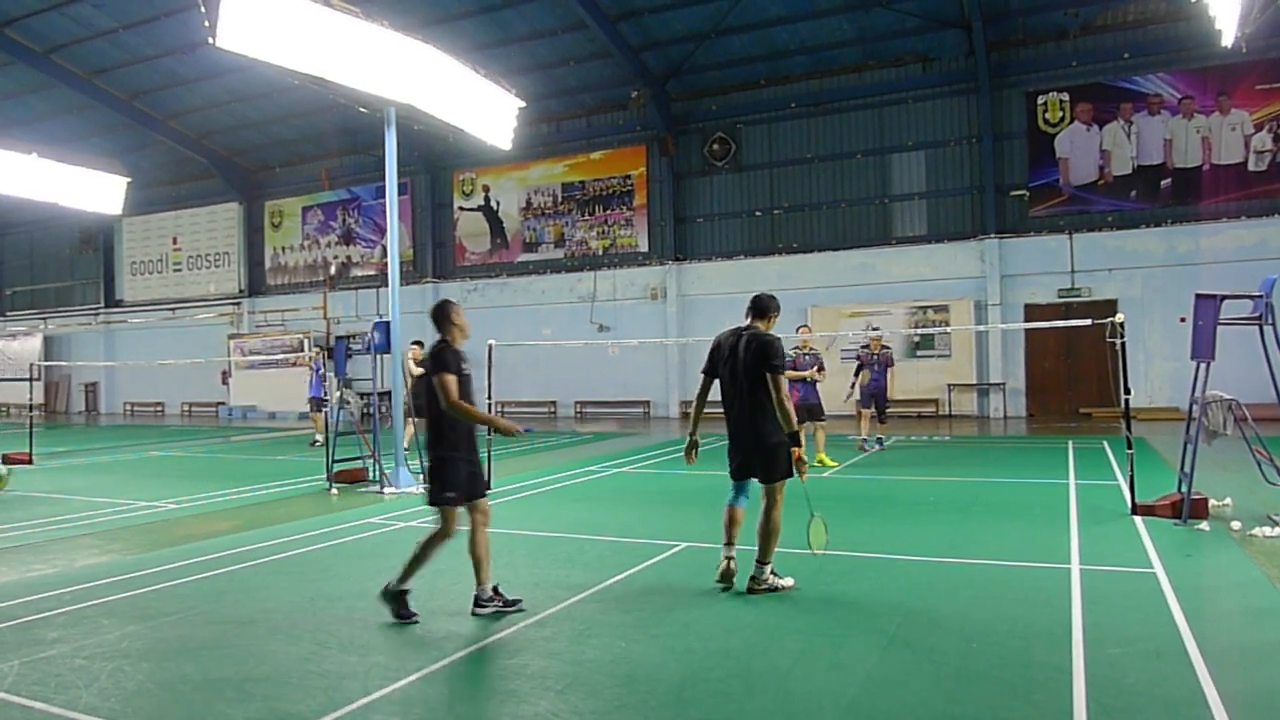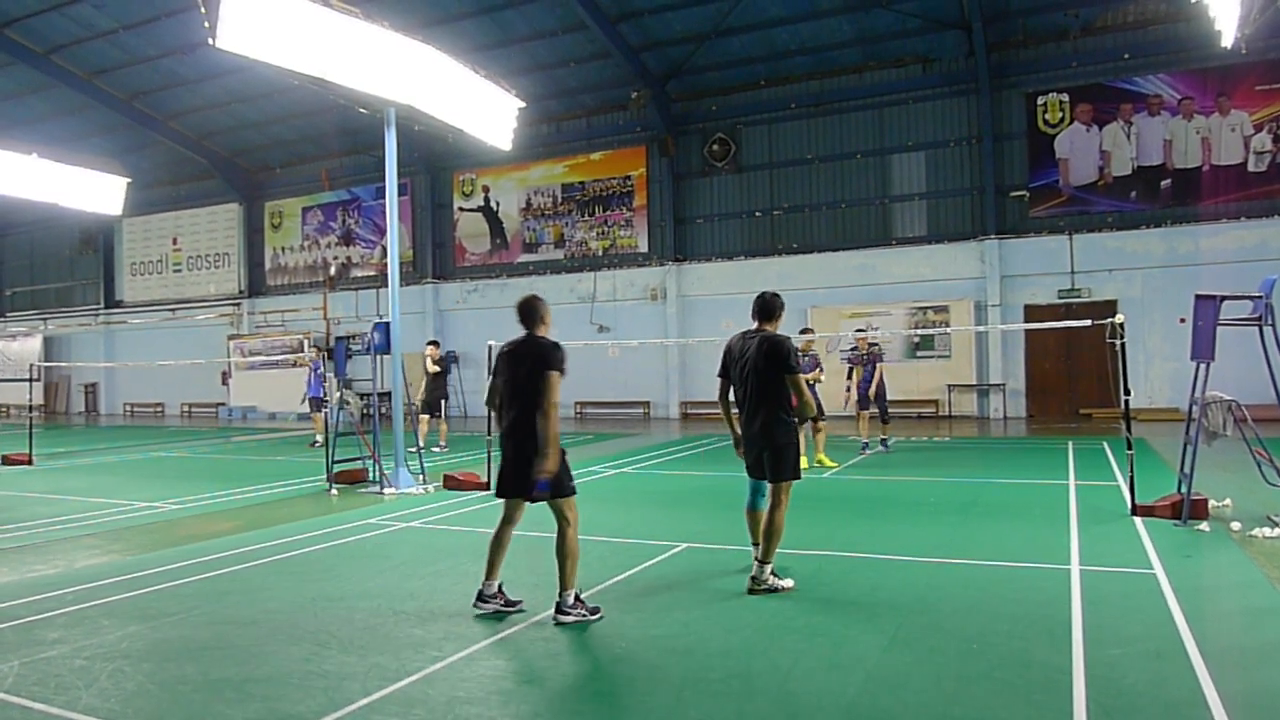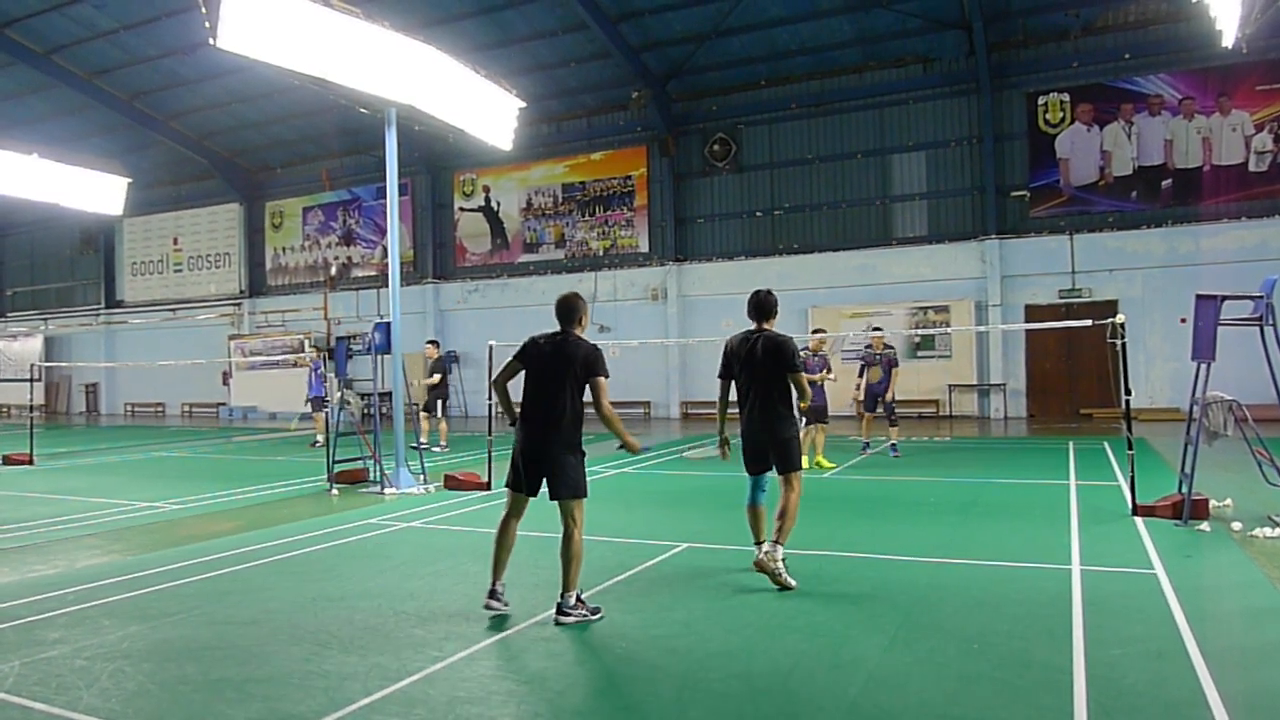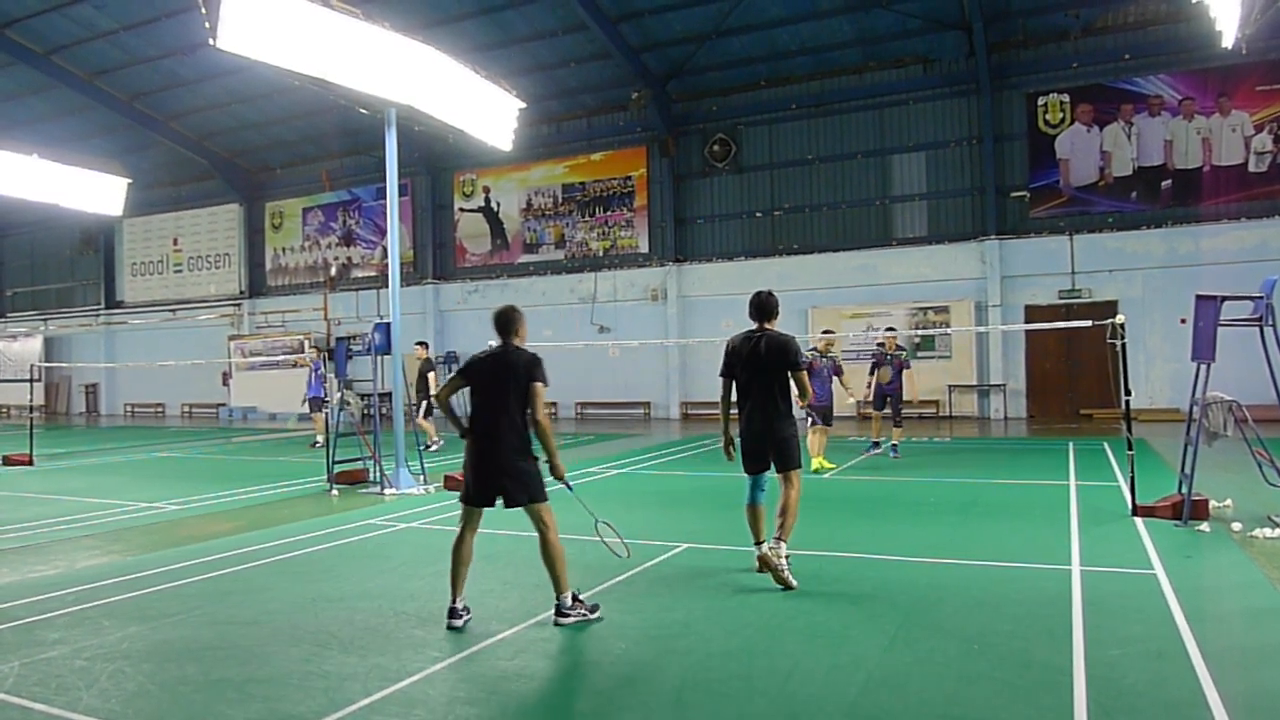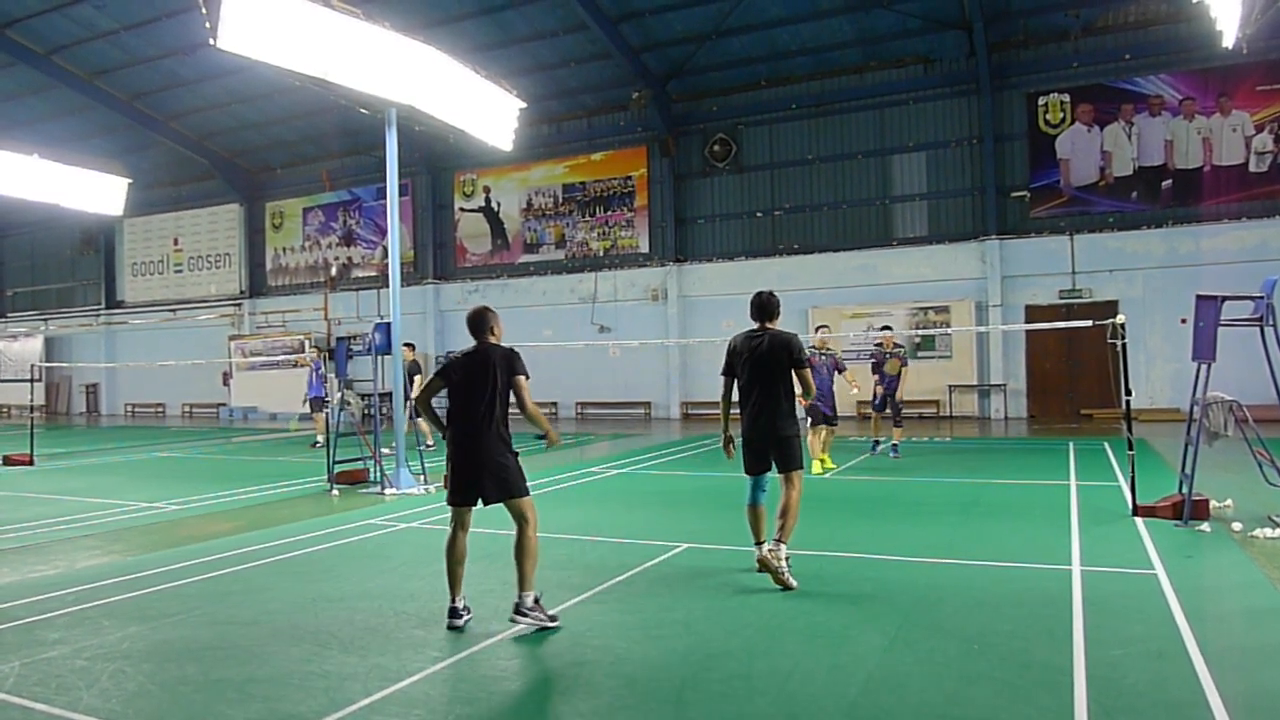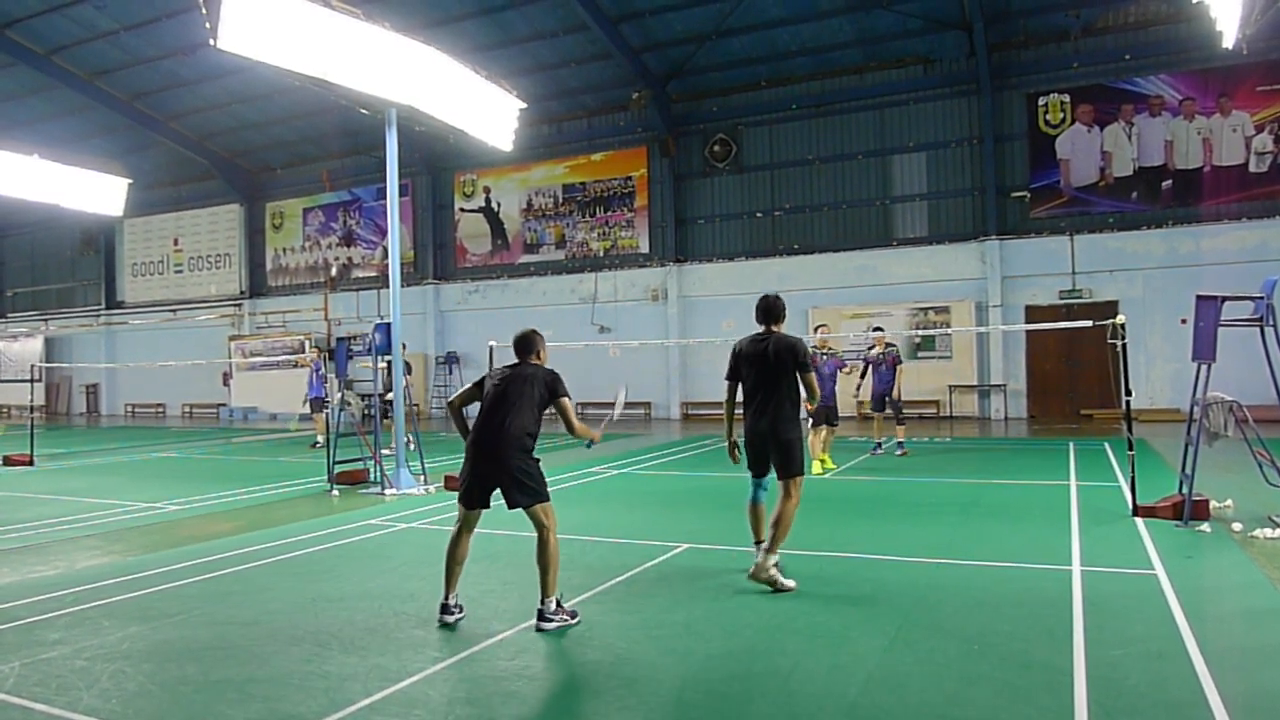
dt=0.5s
person 1, frame 1
left shoulder: (454, 354)
right shoulder: (443, 353)
right elbow: (451, 404)
right wrist: (495, 423)
left hip: (465, 451)
right hip: (448, 454)
left knee: (481, 518)
right knee: (448, 528)
left ankle: (486, 595)
right ankle: (397, 589)
person 1, frame 2
left shoulder: (507, 351)
right shoulder: (550, 350)
left elbow: (493, 399)
right elbow: (549, 405)
right wrist: (551, 452)
left hip: (510, 447)
right hip: (539, 448)
left knee: (509, 518)
right knee: (568, 521)
left ankle: (489, 591)
right ankle: (568, 602)
person 1, frame 3
left shoulder: (535, 344)
right shoulder: (589, 353)
left elbow: (498, 382)
right elbow: (603, 408)
left wrist: (514, 419)
right wrist: (626, 439)
left hip: (528, 442)
right hip: (564, 447)
left knee: (512, 514)
right knee: (573, 524)
left ankle: (496, 589)
right ankle: (569, 603)
person 1, frame 4
left shoulder: (478, 361)
right shoulder: (530, 362)
left elbow: (441, 397)
right elbow: (538, 416)
left wrist: (464, 431)
right wrist: (554, 458)
left hip: (479, 456)
right hip: (515, 456)
left knee: (467, 528)
right knee: (547, 527)
left ankle: (457, 606)
right ankle: (566, 604)
person 1, frame 5
left shoulder: (456, 362)
right shoulder: (508, 357)
left elbow: (422, 398)
right elbow: (526, 406)
left wrist: (445, 431)
right wrist: (549, 430)
left hip: (459, 453)
right hip: (494, 452)
left knee: (459, 528)
right knee: (527, 521)
left ankle: (457, 606)
right ankle: (526, 602)
person 1, frame 6
left shoulder: (496, 374)
right shoulder: (549, 377)
left elbow: (454, 404)
right elbow: (573, 427)
right wrist: (593, 435)
left hip: (478, 454)
right hip: (514, 456)
left knee: (464, 527)
right knee: (547, 528)
left ankle: (449, 603)
right ankle: (549, 608)
person 2, frame 1
left shoulder: (721, 341)
right shoulder: (769, 343)
left elbow: (703, 392)
right elbow: (781, 398)
left wrist: (693, 434)
right wrist: (796, 443)
left hip: (737, 434)
right hip: (769, 435)
left knee: (739, 491)
right knee: (773, 500)
left ankle: (728, 558)
right ankle: (762, 575)
person 2, frame 2
left shoulder: (733, 344)
right shoulder: (780, 344)
left elbow: (722, 396)
right elbow: (801, 395)
left wrist: (734, 432)
right wrist: (814, 419)
left hip: (750, 432)
right hip: (779, 432)
left knee: (756, 489)
right knee: (778, 499)
left ankle: (760, 553)
right ankle: (761, 575)
person 2, frame 3
left shoulder: (733, 345)
right shoulder: (783, 344)
left elbow: (723, 395)
right elbow: (803, 392)
left wrist: (721, 432)
right wrist: (804, 401)
left hip: (750, 429)
right hip: (781, 427)
left knee: (757, 486)
right knee: (791, 488)
left ankle: (762, 551)
right ankle: (773, 552)
person 2, frame 4
left shoulder: (734, 344)
right shoulder: (786, 343)
left elbow: (725, 393)
right elbow: (805, 391)
left wrist: (726, 432)
right wrist: (804, 400)
left hip: (749, 428)
right hip: (780, 426)
left knee: (755, 486)
right knee: (791, 485)
left ankle: (761, 550)
right ankle: (777, 548)
person 2, frame 5
left shoulder: (736, 343)
right shoulder: (788, 341)
left elbow: (726, 392)
right elbow: (809, 389)
left wrist: (725, 429)
right wrist: (806, 397)
left hip: (751, 428)
right hip: (783, 426)
left knee: (756, 486)
right knee: (792, 486)
left ankle: (761, 551)
right ankle: (777, 550)
person 2, frame 6
left shoulder: (742, 347)
right shoulder: (793, 346)
left elbow: (731, 397)
right elbow: (813, 393)
left wrist: (729, 435)
right wrist: (812, 400)
left hip: (755, 429)
right hip: (785, 430)
left knee: (759, 485)
right knee: (790, 494)
left ankle: (762, 550)
right ankle: (765, 563)
